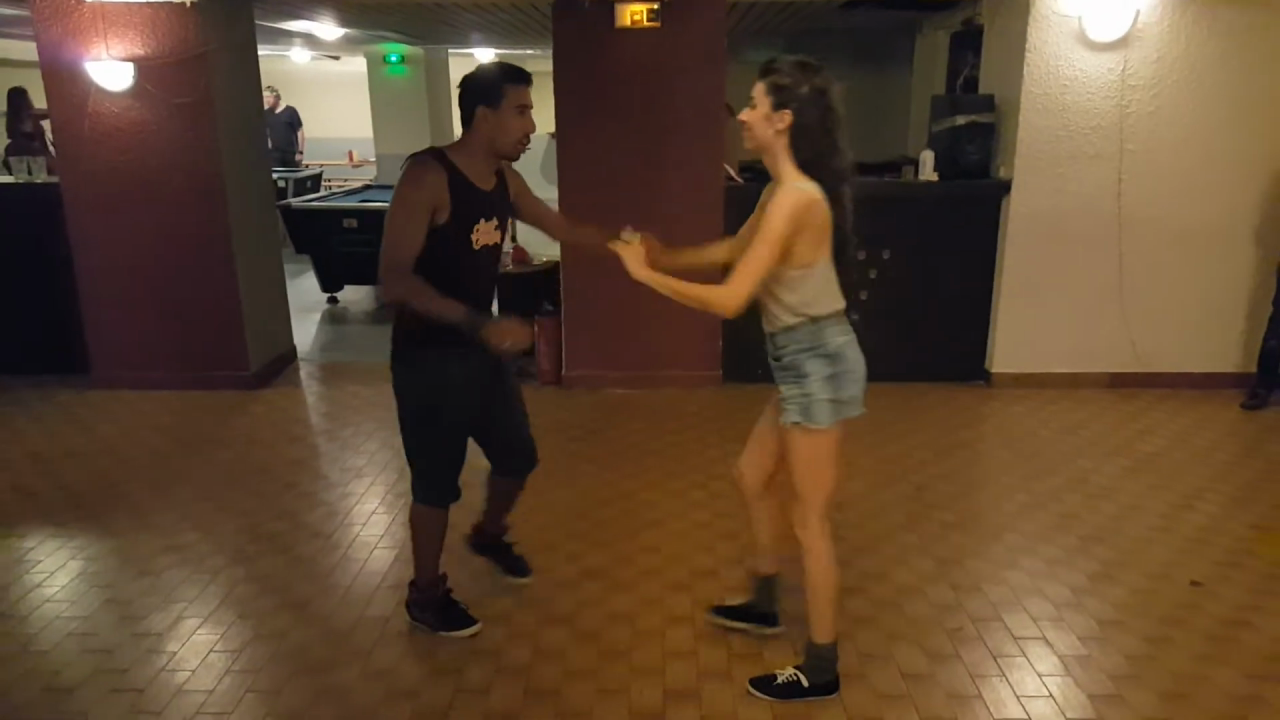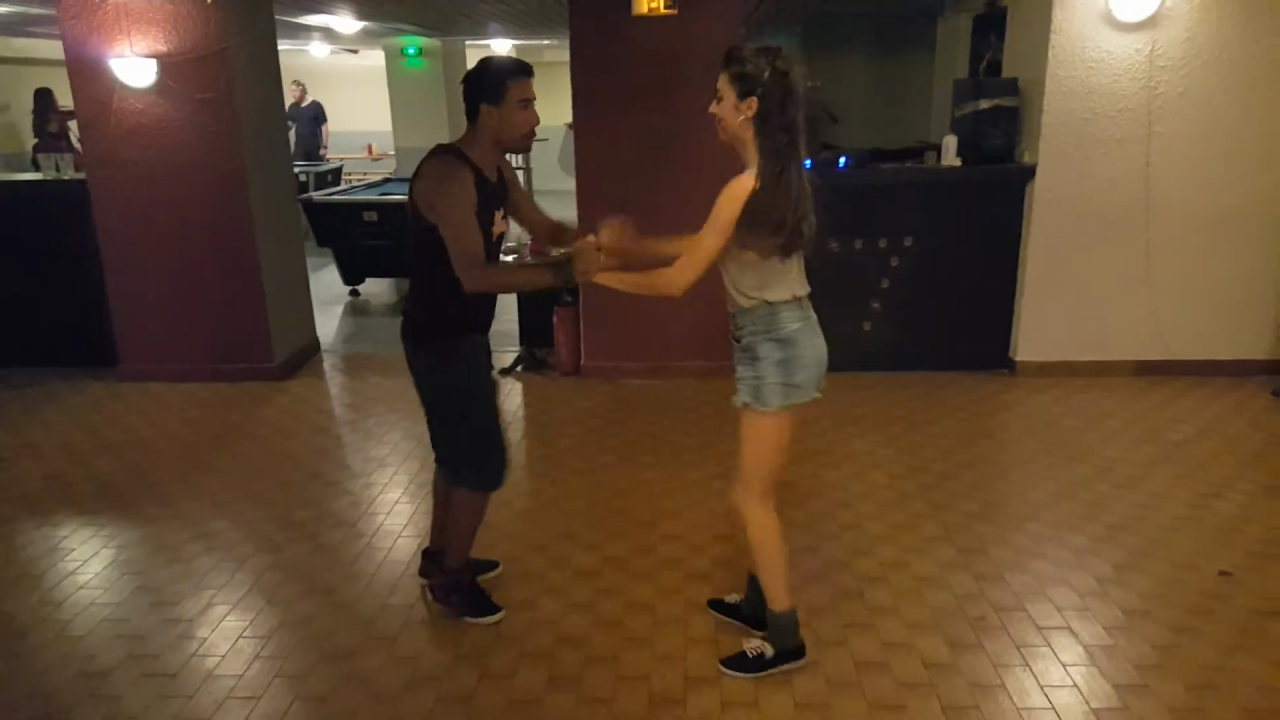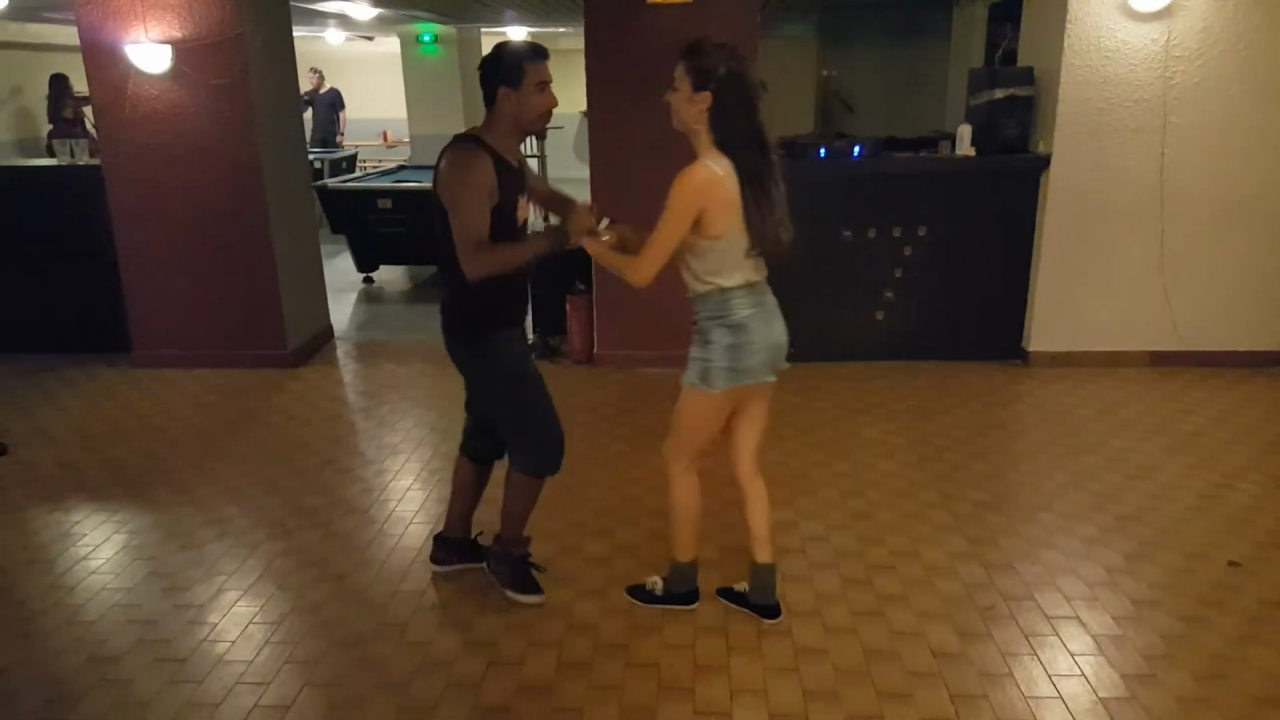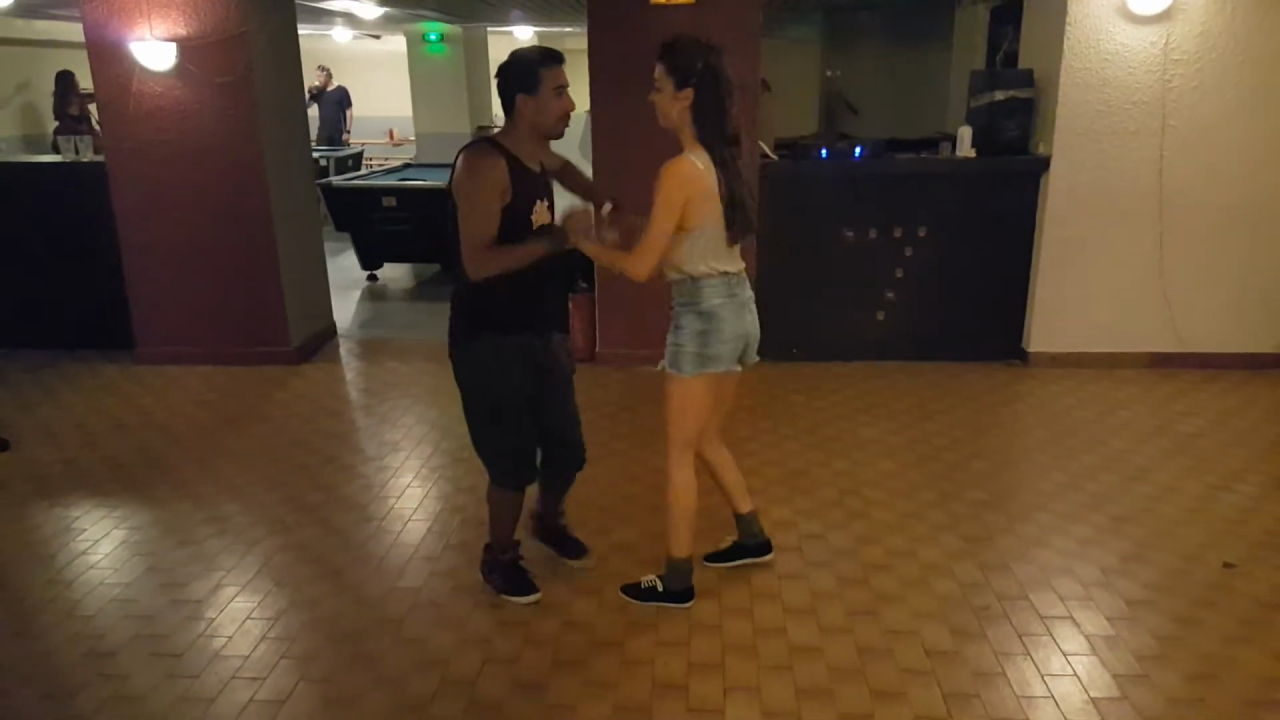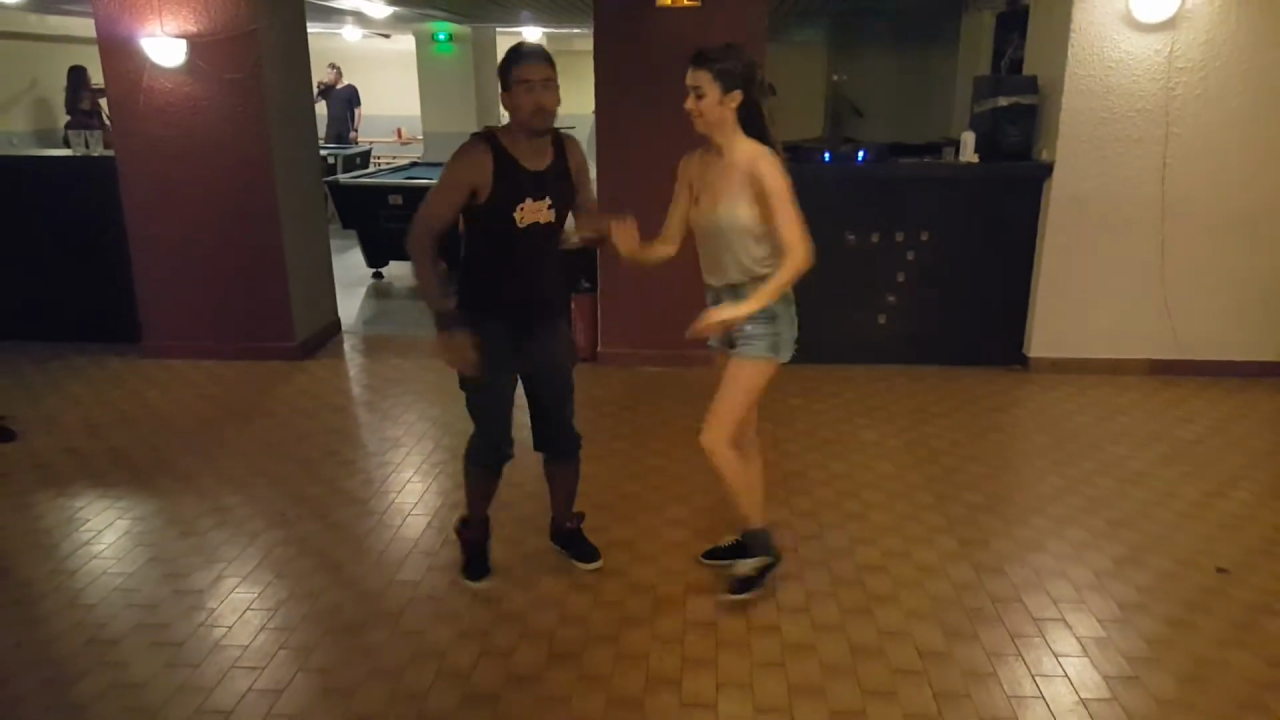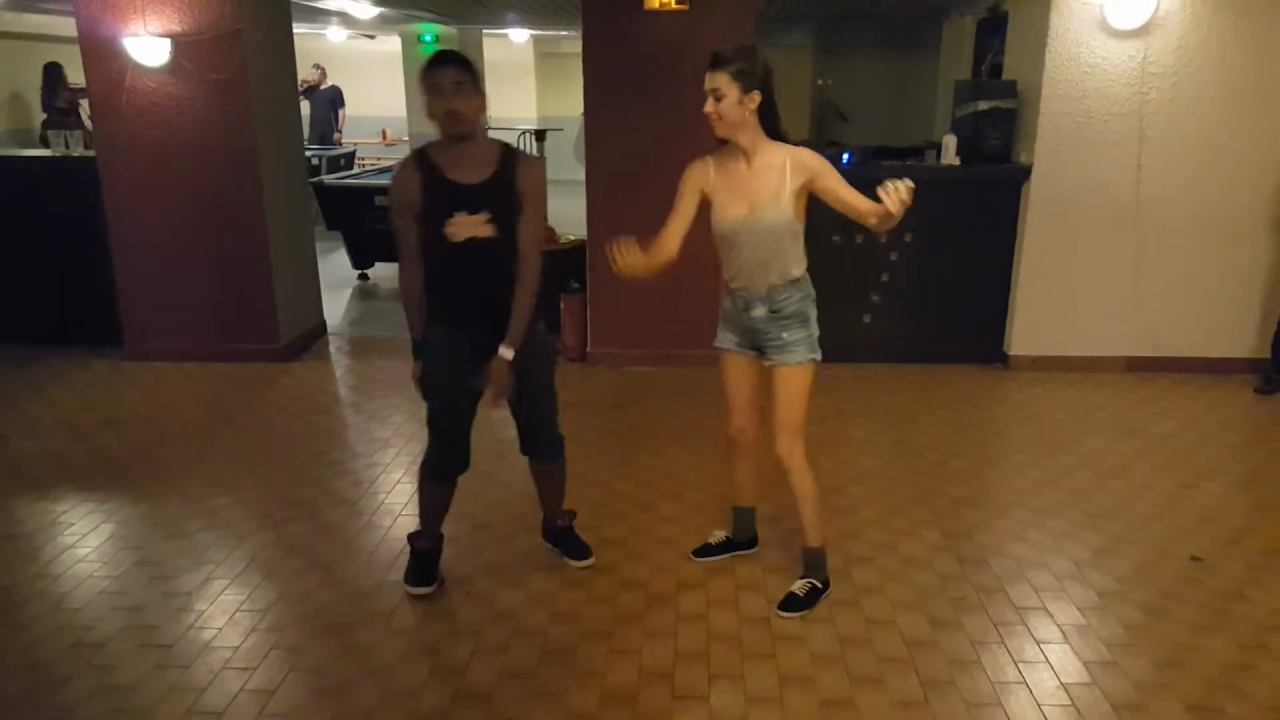
dt=0.3s
person 1, frame 1
left shoulder: (795, 199)
right shoulder: (779, 193)
left elbow: (729, 301)
right elbow: (735, 247)
left wrist: (646, 275)
right wrist: (670, 256)
left hip: (819, 364)
right hip: (800, 362)
left knee: (808, 519)
right knee: (750, 477)
left ankle: (820, 669)
right ankle: (764, 602)
person 1, frame 2
left shoulder: (747, 187)
right shoulder: (776, 179)
left elbow: (677, 281)
right elbow: (713, 249)
left wrist: (604, 274)
right wrist: (639, 244)
left hip: (773, 350)
right hip: (790, 341)
left knee: (748, 496)
right knee: (756, 485)
left ankle: (785, 636)
right ankle: (759, 604)
person 1, frame 3
left shoulder: (697, 179)
right shoulder: (742, 169)
left elbow: (641, 273)
left wrist: (592, 244)
right wrist: (635, 240)
left hip: (727, 334)
right hip: (762, 324)
left knee: (680, 461)
right knee: (745, 464)
left ankle: (681, 582)
right ankle: (763, 592)
person 1, frame 4
left shoulder: (682, 171)
right shoulder: (714, 160)
left elbow: (641, 268)
left wrist: (587, 244)
left hip: (703, 316)
right hip: (729, 308)
left knee: (680, 454)
right knee: (704, 440)
left ankle: (676, 580)
right ankle: (752, 536)
person 1, frame 5
left shoulder: (760, 164)
right shoulder: (693, 165)
left elbow: (799, 254)
right elbow: (670, 242)
left wrist: (748, 305)
right wrist: (634, 250)
left hip: (763, 314)
right hip: (727, 309)
left knee: (715, 438)
right knee: (739, 432)
left ankle: (760, 548)
right ankle: (753, 538)
person 1, frame 6
left shoulder: (800, 163)
right shoulder: (702, 173)
left elbow: (875, 219)
right elbow: (669, 246)
left wrist: (889, 208)
right wrist: (639, 260)
left hip: (789, 312)
right hip: (735, 312)
left knee: (788, 450)
right knee: (742, 435)
left ankle: (816, 569)
right ankle: (742, 532)
person 2, frame 1
left shoulder: (506, 180)
right shoulder: (426, 178)
left elbow: (562, 228)
right elbow: (394, 279)
left wrist: (620, 241)
right wrist: (478, 324)
left hip: (485, 348)
right hip: (428, 353)
left knee: (517, 454)
right knee: (436, 478)
left ankle: (489, 534)
right ankle: (425, 593)
person 2, frame 2
left shoulder: (497, 171)
right shoulder: (448, 174)
left elbow: (542, 227)
right elbow: (474, 275)
left wrist: (587, 241)
right wrist: (564, 271)
left hip: (462, 335)
right hip: (440, 338)
left knee: (462, 453)
right knee: (482, 462)
left ankle: (441, 557)
right ankle: (449, 579)
person 2, frame 3
left shoulder: (510, 156)
right shoulder: (468, 162)
left elbow: (547, 196)
right elbow: (474, 263)
left wrist: (584, 221)
right wrist: (558, 236)
left hip: (497, 324)
right hip: (481, 329)
left knee: (487, 435)
right knee: (540, 442)
left ankle: (452, 541)
right ankle: (508, 552)
person 2, frame 4
left shoulder: (540, 154)
right shoulder: (482, 163)
left elbow: (570, 175)
right elbow: (477, 263)
left wrist: (602, 204)
right wrist: (556, 240)
left hip: (541, 329)
right hip: (487, 338)
left knee: (567, 444)
right knee: (512, 455)
left ankle: (549, 519)
right ankle: (499, 557)
person 2, frame 5
left shoulder: (569, 151)
right shoulder: (477, 159)
left elbow: (586, 217)
right elbow: (421, 239)
left wrist: (595, 226)
right wrist: (447, 323)
left hip: (550, 320)
right hip: (488, 324)
left knee: (560, 432)
right knee: (492, 438)
left ankle: (564, 525)
right ankle: (475, 531)
person 2, frame 6
left shoulder: (519, 169)
right shoulder: (412, 175)
left elbow: (531, 268)
right elbow: (412, 266)
left wrist: (508, 353)
right wrist: (418, 344)
left hip: (517, 332)
right hip: (450, 337)
left knee: (543, 437)
right knee: (445, 451)
left ankle: (557, 525)
right ankle: (426, 544)
